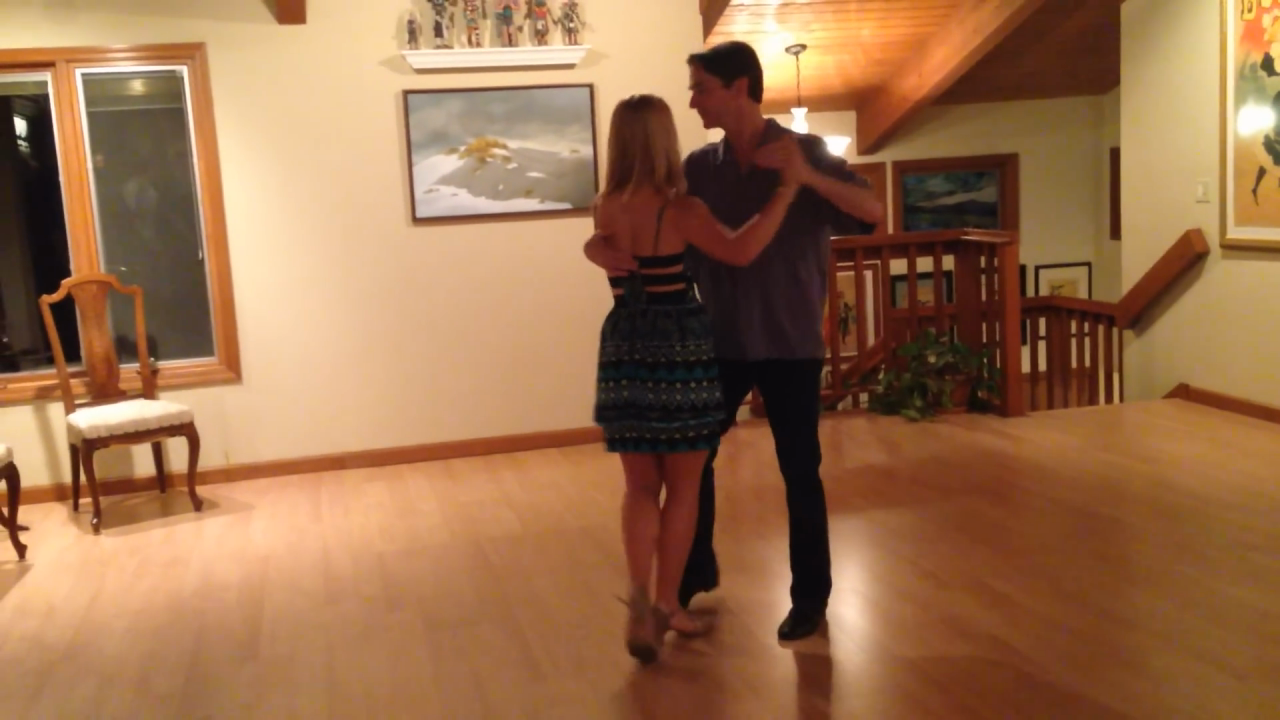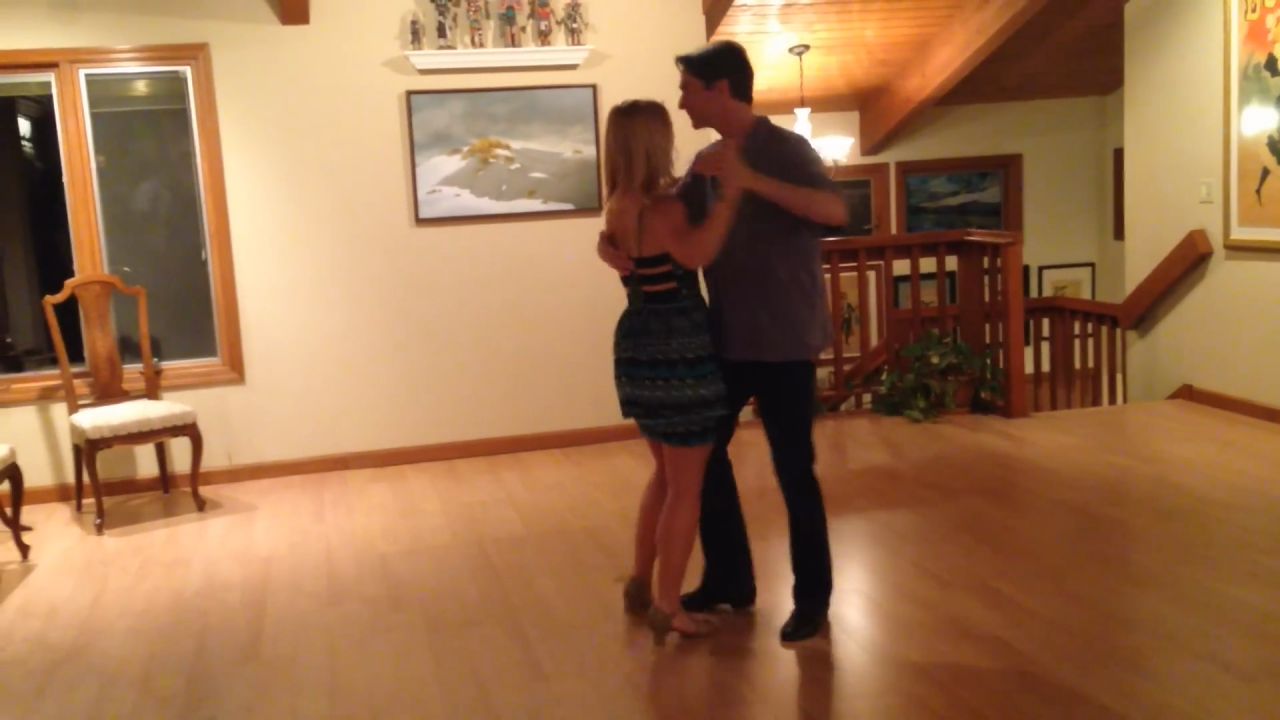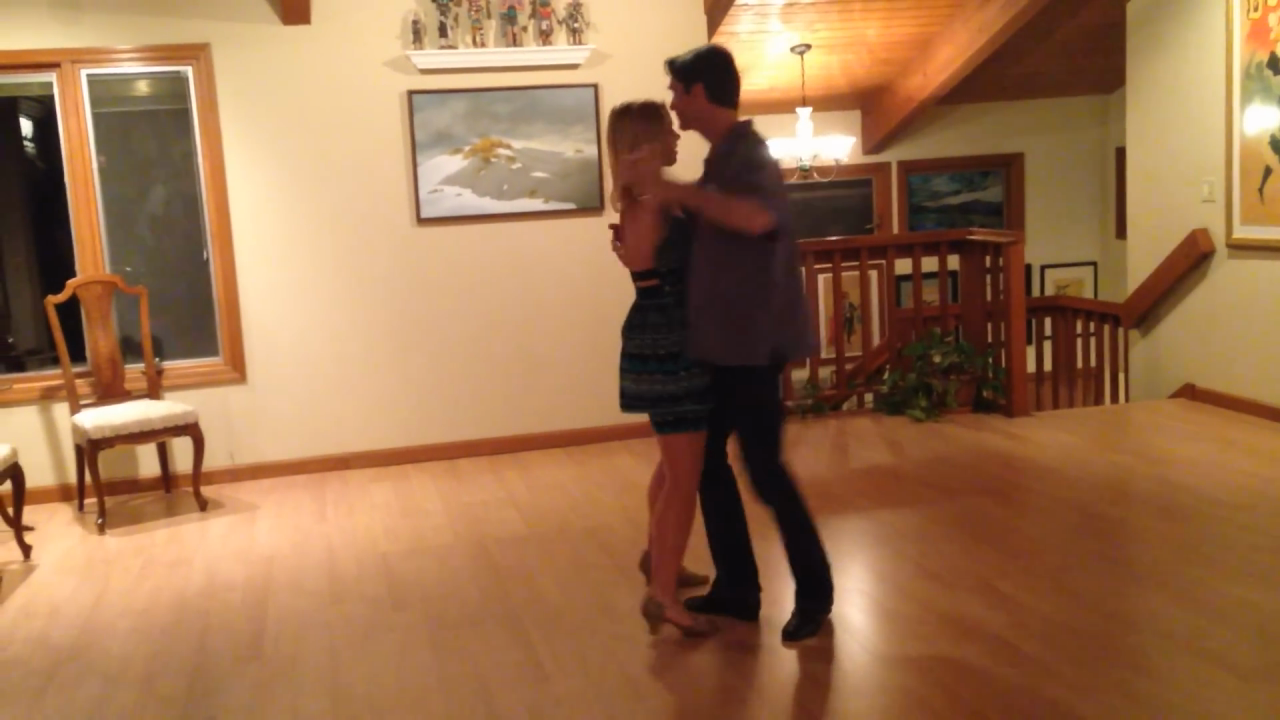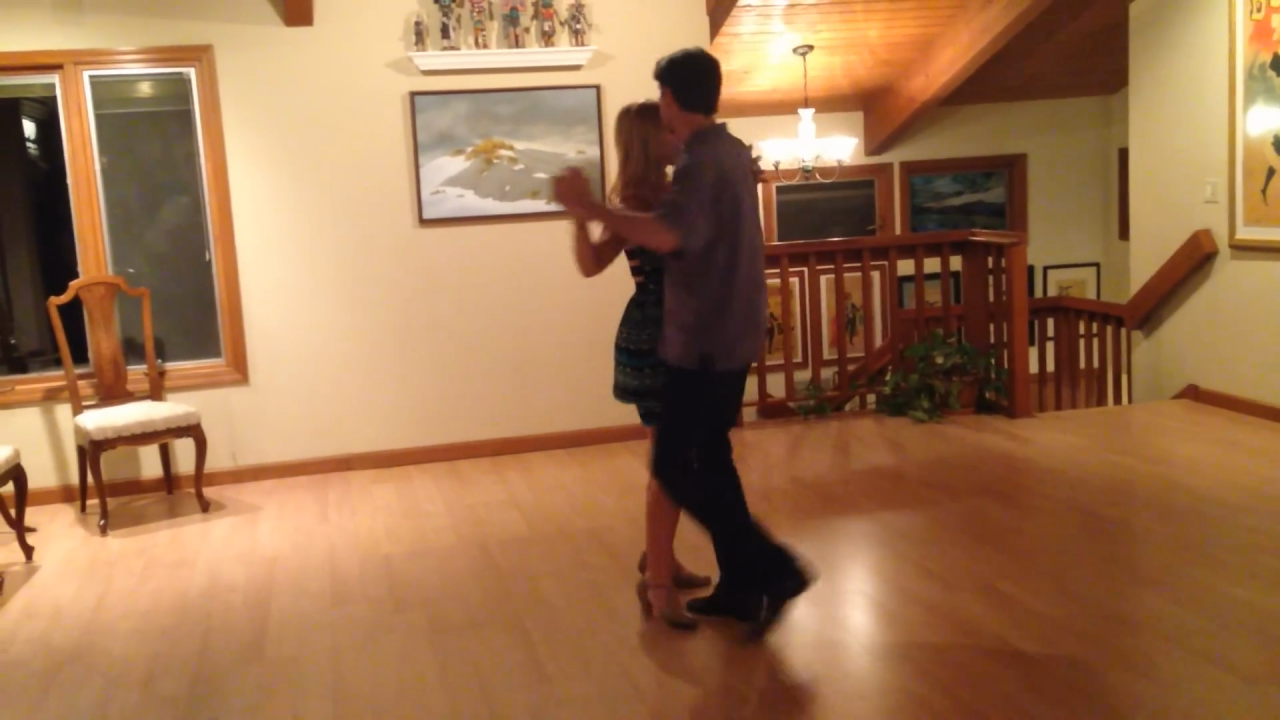
dt=0.2s
person 1, frame 1
left shoulder: (803, 150)
right shoulder: (702, 164)
left elbow: (870, 211)
left wrist: (805, 175)
right wrist: (602, 244)
left hip: (790, 341)
right hip: (724, 339)
left knee: (798, 469)
left ankle: (811, 596)
right ankle: (698, 566)
person 1, frame 2
left shoulder: (784, 149)
right shoulder: (709, 158)
left elbow: (833, 211)
left wrist: (748, 179)
right wrist: (617, 244)
left hip: (781, 340)
right hip: (731, 338)
left knee: (793, 467)
right knee: (706, 451)
left ankle: (813, 595)
right ankle: (728, 576)
person 1, frame 3
left shoulder: (746, 155)
right shoulder: (725, 154)
left elbow: (757, 220)
left wrist: (674, 190)
left hip: (751, 340)
right hip: (730, 338)
left knee: (763, 466)
right knee: (706, 456)
left ankle: (813, 590)
right ankle: (736, 586)
person 1, frame 4
left shoulder: (701, 163)
right shoulder: (733, 152)
left elbow: (666, 236)
left wrist: (592, 210)
left hip: (706, 340)
right hip: (736, 336)
left knee: (673, 465)
right knee: (709, 459)
left ankle: (775, 569)
right ankle: (738, 587)
person 2, frame 1
left shoulder: (603, 209)
right shoulder: (680, 208)
right elbow: (739, 251)
right wrist: (786, 188)
left hip: (624, 349)
right hip: (681, 350)
left knee: (642, 485)
right knee: (684, 485)
left ankle: (640, 603)
right ankle: (666, 606)
person 2, frame 2
left shoulder: (620, 208)
right shoulder: (663, 207)
right elbow: (696, 255)
right wrist: (729, 193)
left hip: (640, 342)
right hip: (680, 347)
left knee: (668, 469)
right knee: (686, 483)
left ankle: (641, 578)
right ankle: (666, 606)
person 2, frame 3
left shoulder: (650, 200)
right shoulder: (643, 204)
right elbow: (639, 258)
right wrist: (652, 196)
left hip: (659, 338)
right hip: (668, 342)
left knee: (676, 464)
right knee: (685, 473)
left ankle: (660, 561)
right ankle: (663, 596)
person 2, frame 4
left shoulder: (665, 195)
right shoulder: (636, 203)
right elbow: (591, 264)
right wrist: (580, 217)
left hip: (670, 335)
right hip: (653, 338)
left ankle: (659, 558)
right ankle: (656, 579)
